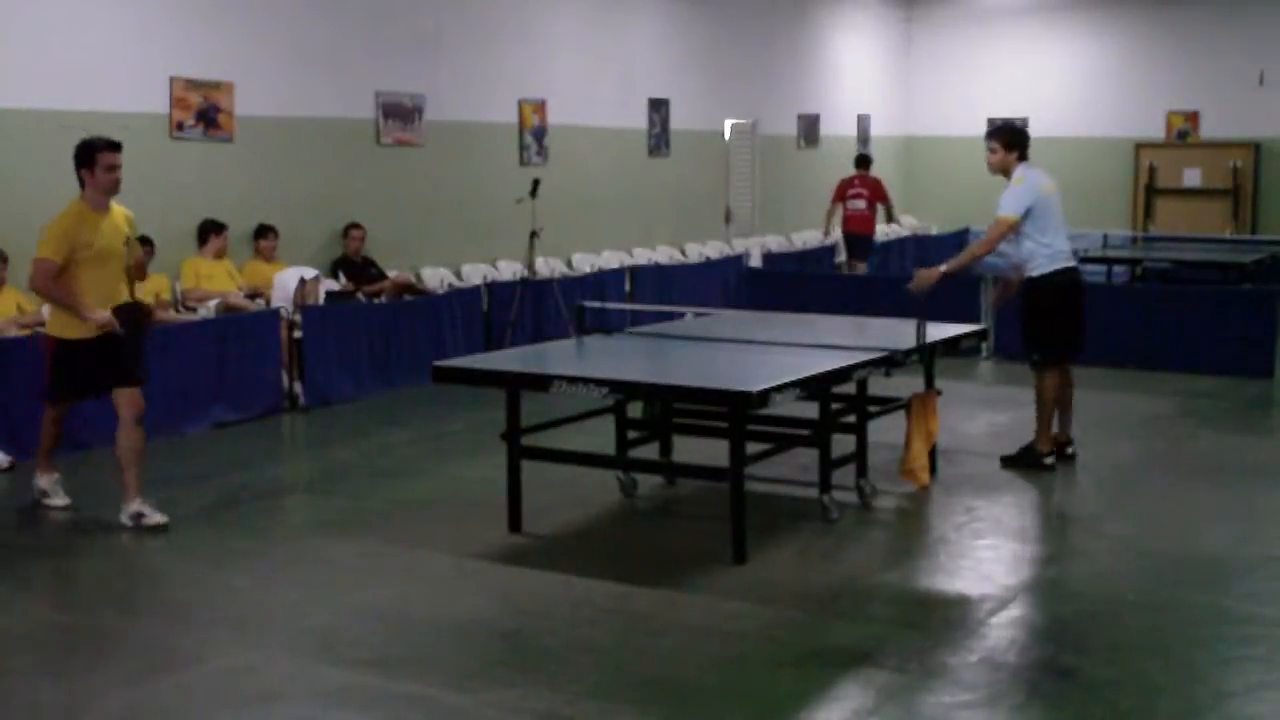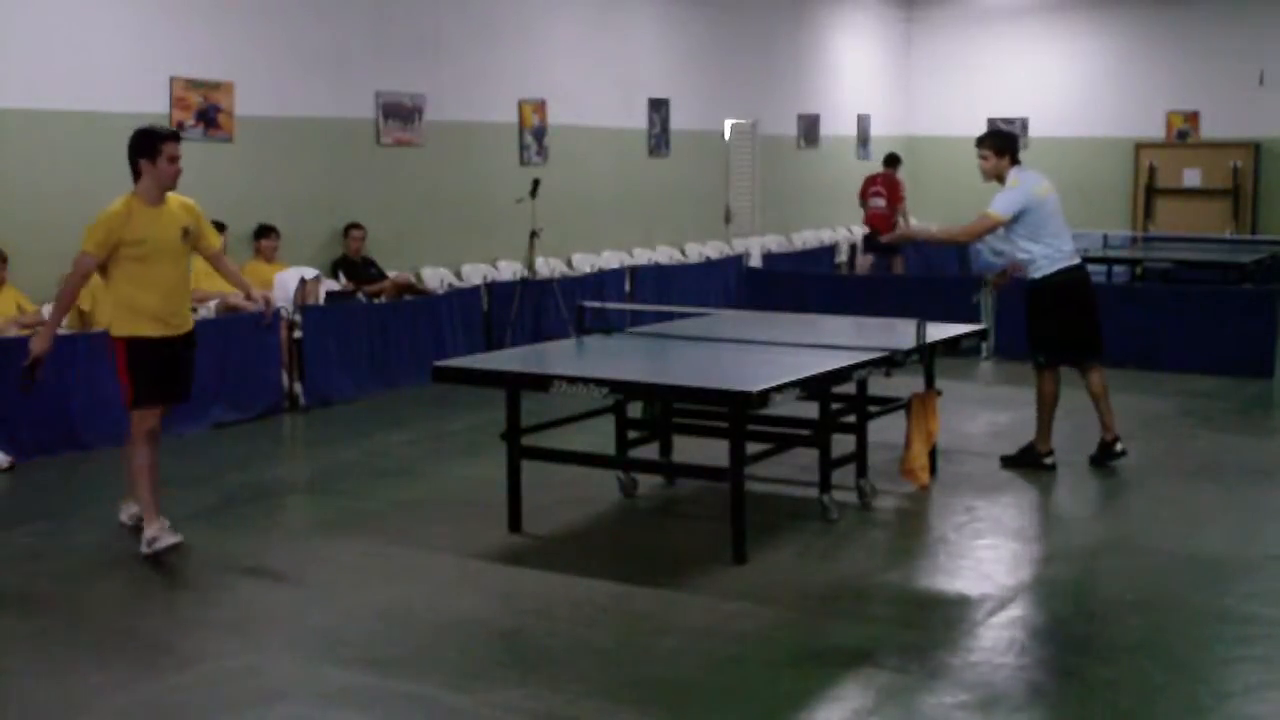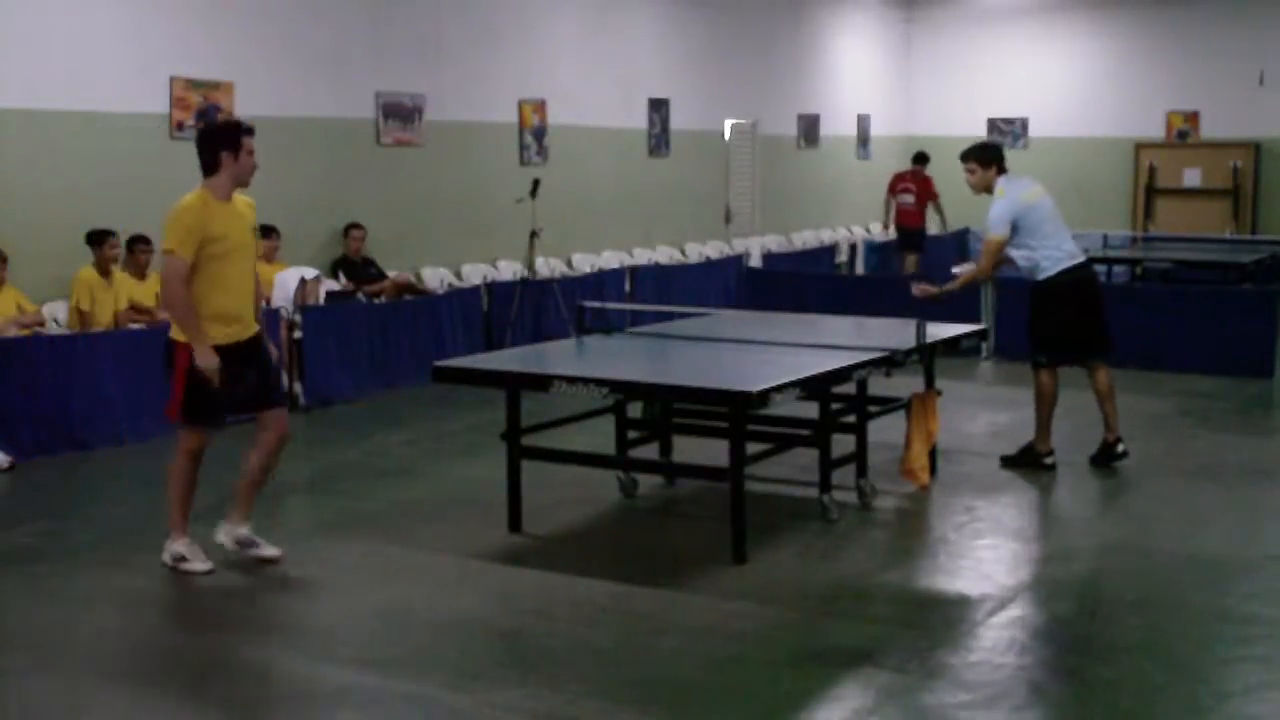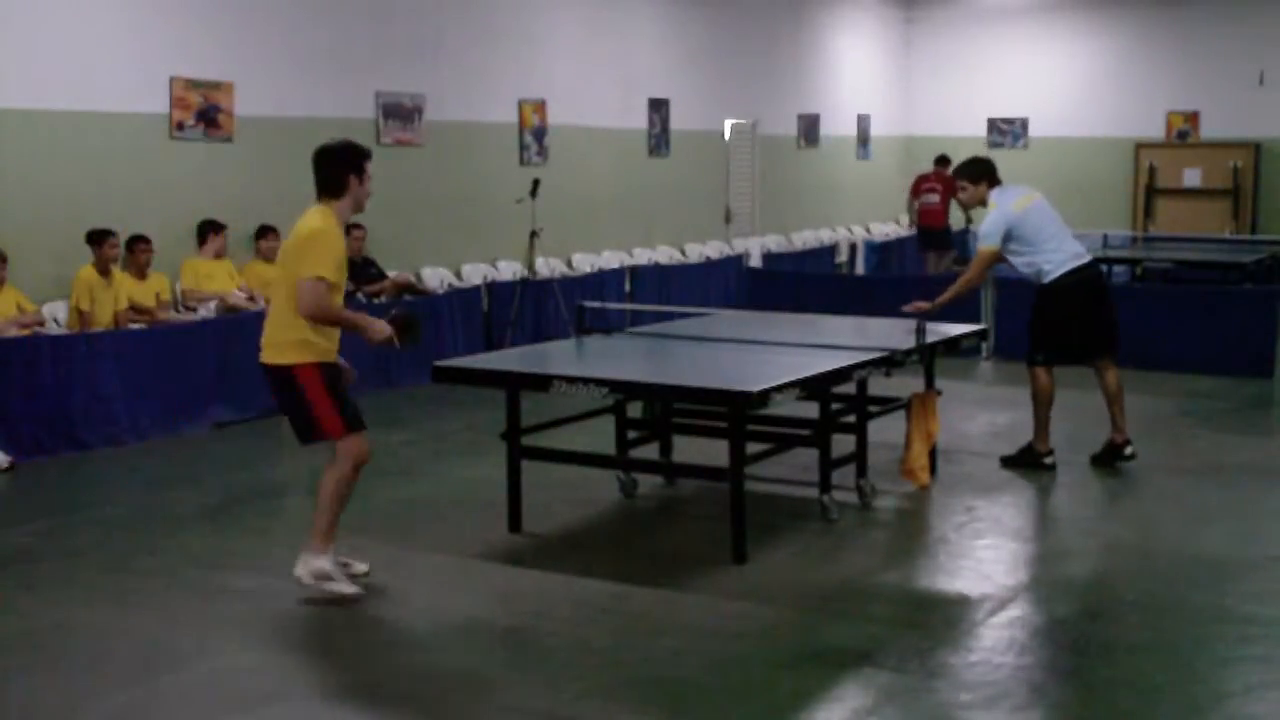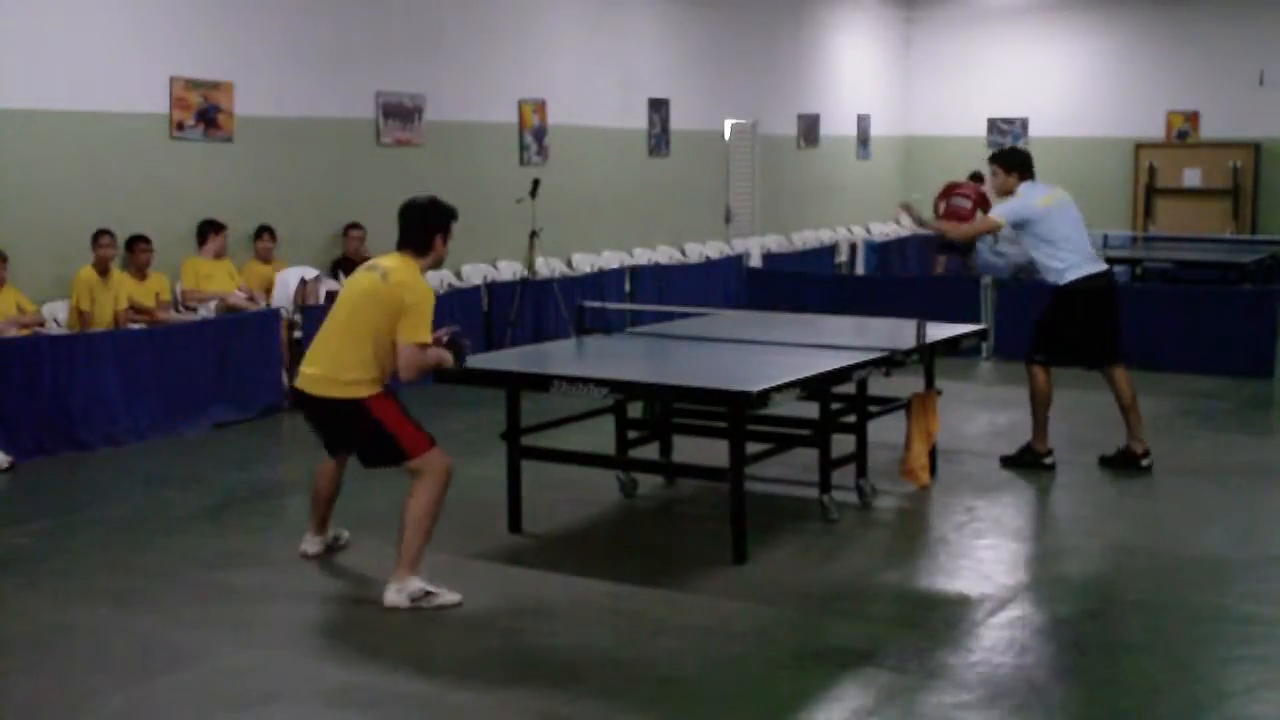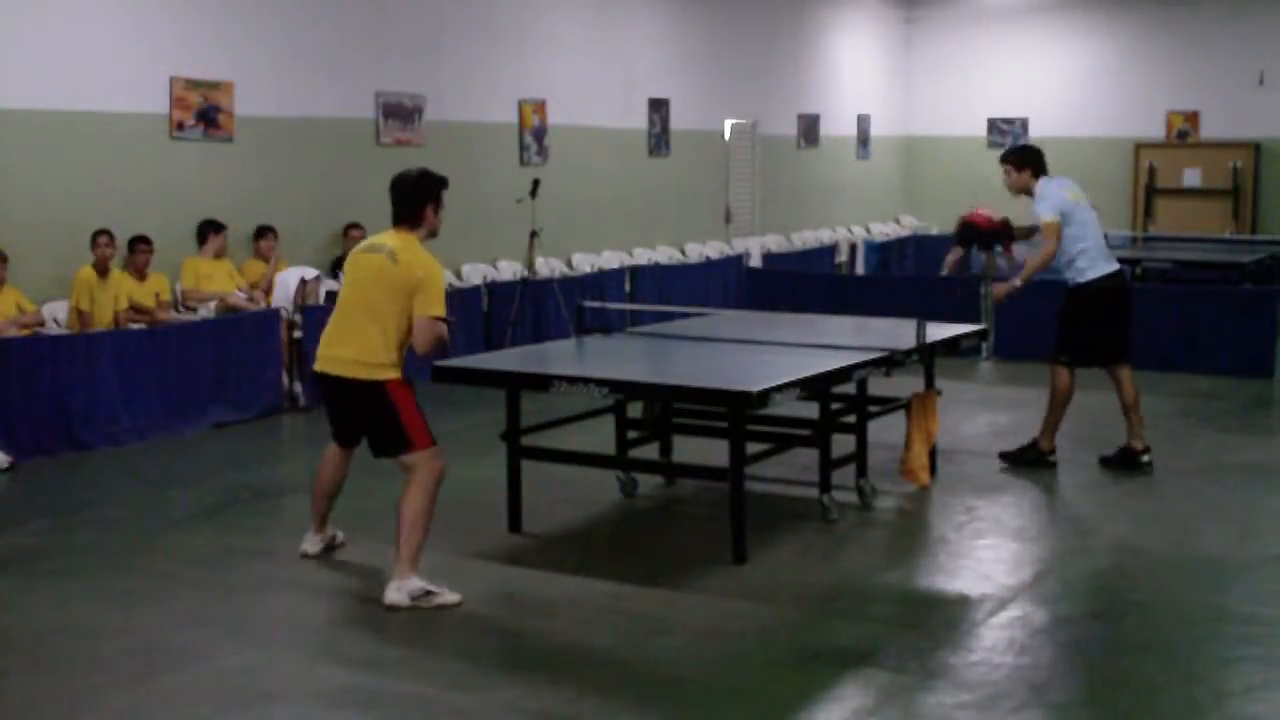
dt=0.4s
person 1, frame 1
left shoulder: (125, 219)
right shoulder: (65, 223)
right elbow: (40, 282)
right wrist: (86, 313)
left hip: (116, 331)
right hip: (71, 335)
left knee: (133, 410)
right knee: (58, 410)
left ankle: (132, 503)
right ankle: (44, 475)
person 1, frame 2
left shoulder: (187, 210)
right shoulder: (116, 218)
left elbow: (217, 257)
right elbow: (77, 275)
left wrist: (250, 290)
right wrist: (48, 330)
left hip: (178, 332)
right hip: (135, 336)
left knee: (154, 424)
right knee: (146, 425)
left ankle: (135, 504)
right ankle: (151, 526)
person 1, frame 3
left shoulder: (245, 209)
right shoulder: (189, 212)
right elbow: (172, 285)
left wrist: (265, 334)
right wrist: (200, 346)
left hip: (245, 340)
right hip: (201, 347)
left knee: (276, 428)
right knee: (193, 443)
left ankle: (236, 525)
right ankle: (177, 541)
person 1, frame 4
left shoulder: (319, 224)
right shoulder: (322, 231)
right elbow: (310, 304)
left wrist: (330, 351)
right wrist: (366, 324)
left hip: (311, 357)
right hip: (296, 361)
left knee: (358, 451)
right knee: (352, 450)
left ankle: (318, 551)
right ankle: (314, 555)
person 1, frame 5
left shoulder: (373, 268)
right shoulder: (416, 289)
right elbow: (407, 369)
left wrist: (422, 341)
right wrist: (438, 356)
left hip: (310, 384)
right hip: (349, 392)
left knee: (339, 449)
right knee: (435, 468)
left ankle: (317, 536)
right ankle: (403, 582)
person 1, frame 6
left shoulder: (362, 249)
right shoulder: (425, 267)
right elbow: (423, 342)
left wrist: (422, 324)
right wrist: (442, 330)
left hip: (329, 367)
right hip: (374, 376)
left knee: (341, 445)
right knee: (426, 467)
left ankle: (317, 534)
right ankle: (403, 580)
person 2, frame 1
left shoulder: (1020, 187)
right shoulder: (1037, 178)
left elbow: (988, 243)
left wrist: (940, 270)
right wrist: (1021, 275)
left hip: (1047, 282)
right hip: (1064, 274)
left knee: (1046, 365)
right knee: (1059, 364)
left ankle: (1043, 449)
right ankle: (1062, 439)
person 2, frame 2
left shoulder: (1015, 192)
right shoulder: (1032, 180)
left elbow: (969, 234)
left wrist: (914, 234)
right wrist: (1014, 265)
left hip: (1052, 284)
right hip: (1072, 275)
left knee: (1047, 366)
right knee: (1087, 361)
left ankle: (1042, 449)
right ankle: (1110, 438)
person 2, frame 3
left shoulder: (1003, 204)
right shoulder: (1024, 185)
left elbow: (985, 268)
left wrist: (941, 289)
right wrist: (1001, 257)
left hip: (1056, 284)
right hip: (1080, 274)
left knee: (1045, 365)
right knee: (1094, 360)
left ankle: (1042, 449)
right ankle: (1113, 438)
person 2, frame 4
left shoulder: (996, 217)
right shoulder: (1022, 193)
left elbow: (974, 278)
left wrist: (933, 304)
right wrist: (991, 257)
left hip: (1062, 286)
right hip: (1088, 274)
left knee: (1040, 363)
right knee: (1103, 360)
left ankle: (1041, 449)
right ankle: (1120, 439)
person 2, frame 5
left shoulder: (1019, 205)
right shoulder: (1056, 194)
left elbow: (964, 232)
left wrist: (923, 221)
right wrist: (1035, 264)
left hip: (1074, 290)
right hip: (1101, 281)
left knee: (1038, 362)
right knee: (1112, 365)
left ankle: (1040, 448)
right ankle: (1137, 448)
person 2, frame 6
left shoulder: (1047, 198)
right shoulder: (1062, 187)
left elbow: (1048, 251)
left wrist: (1014, 283)
right wrist: (1022, 231)
left hip: (1091, 287)
right hip: (1113, 281)
left knee: (1063, 364)
right knee: (1117, 364)
left ankle: (1044, 447)
right ankle: (1137, 445)
